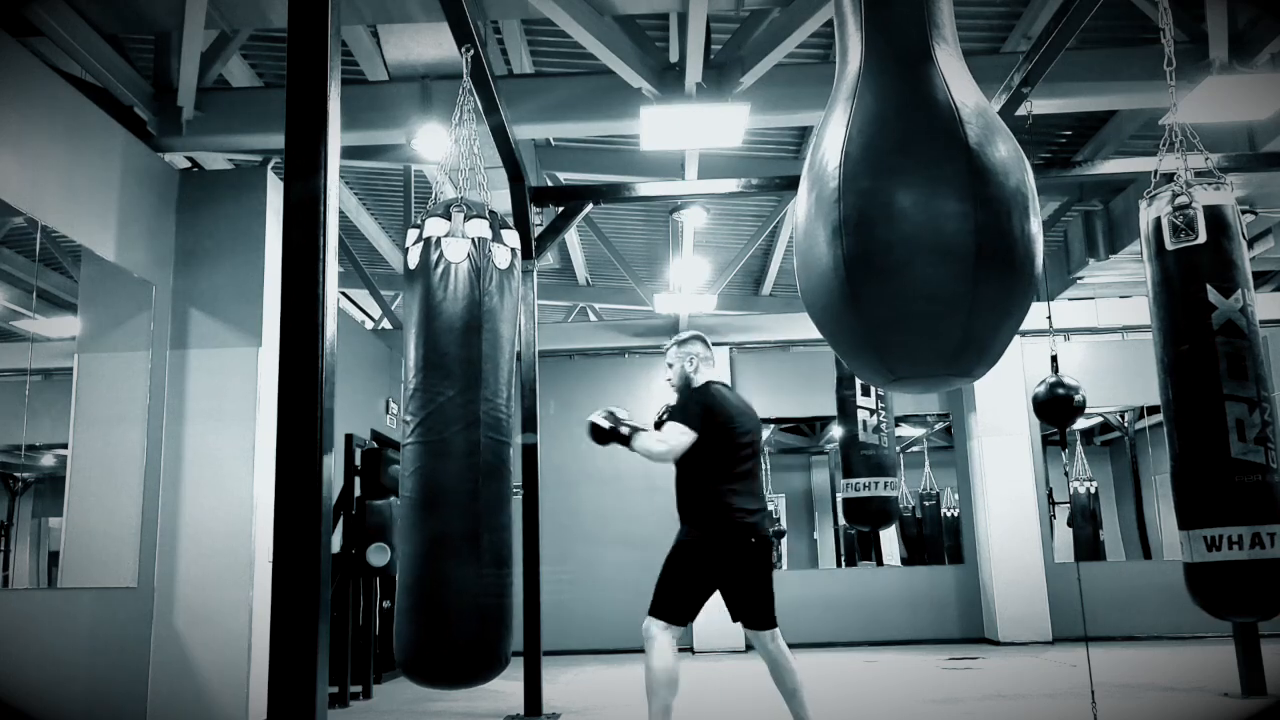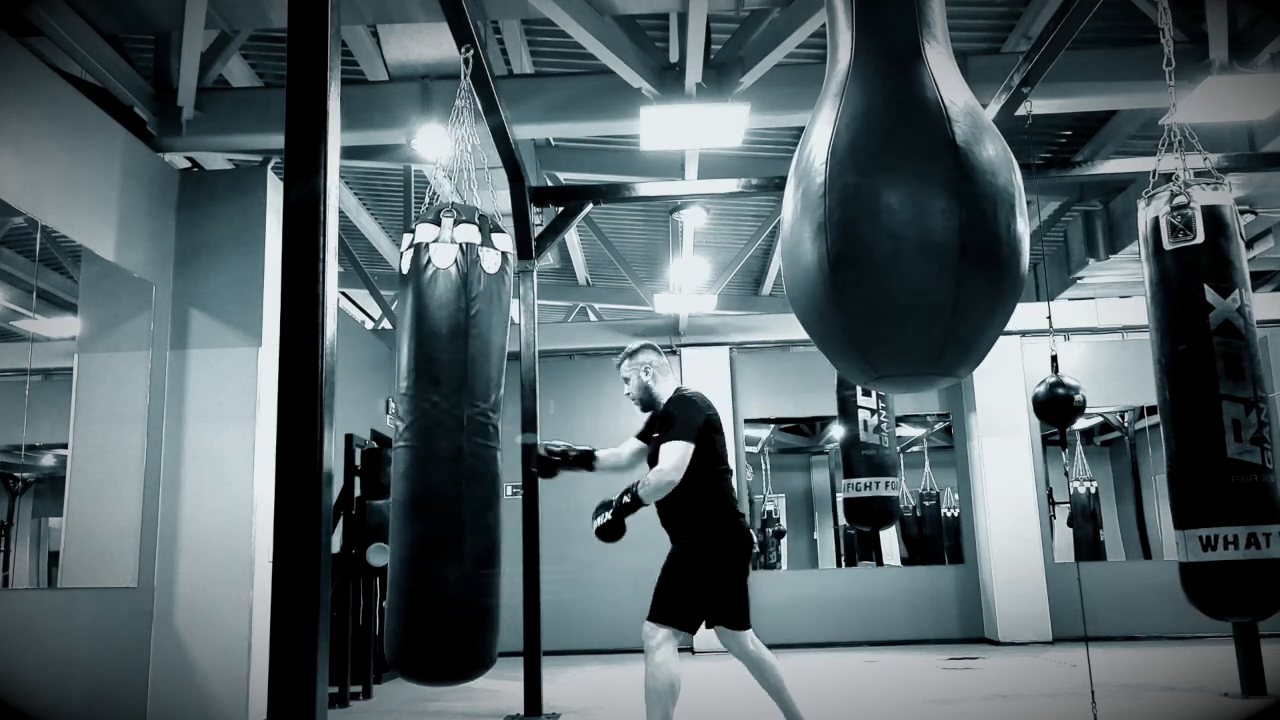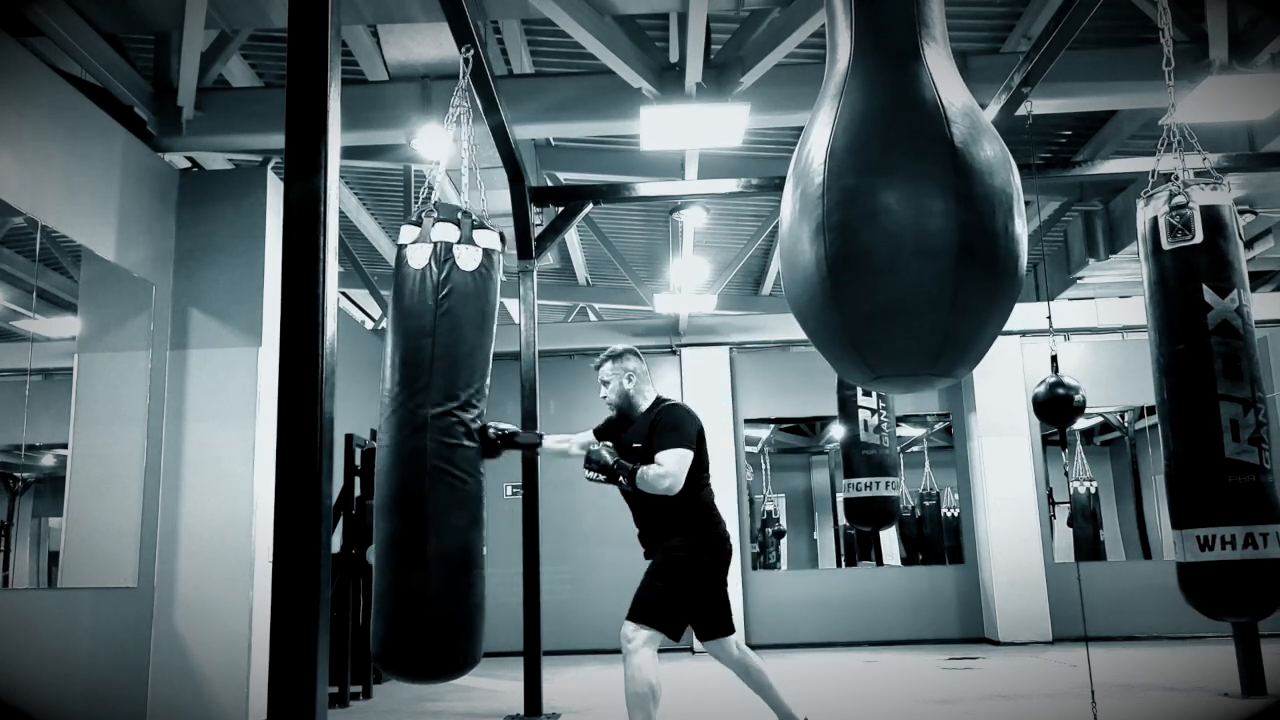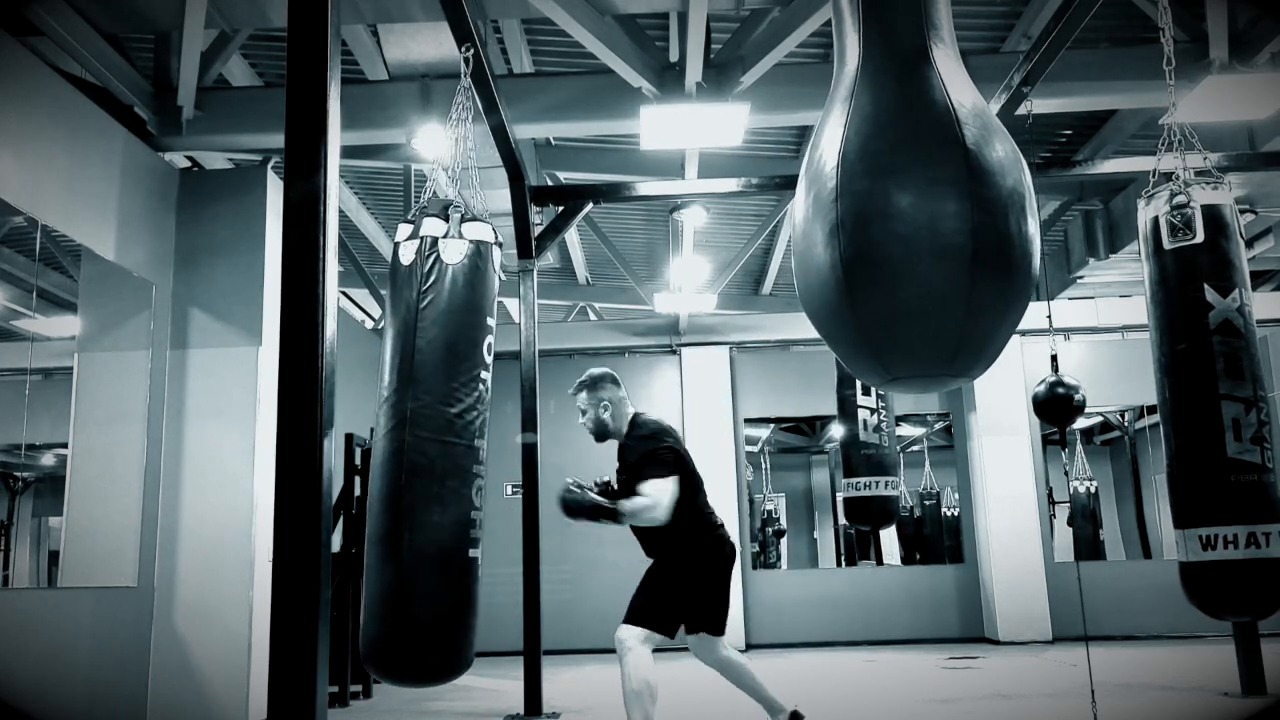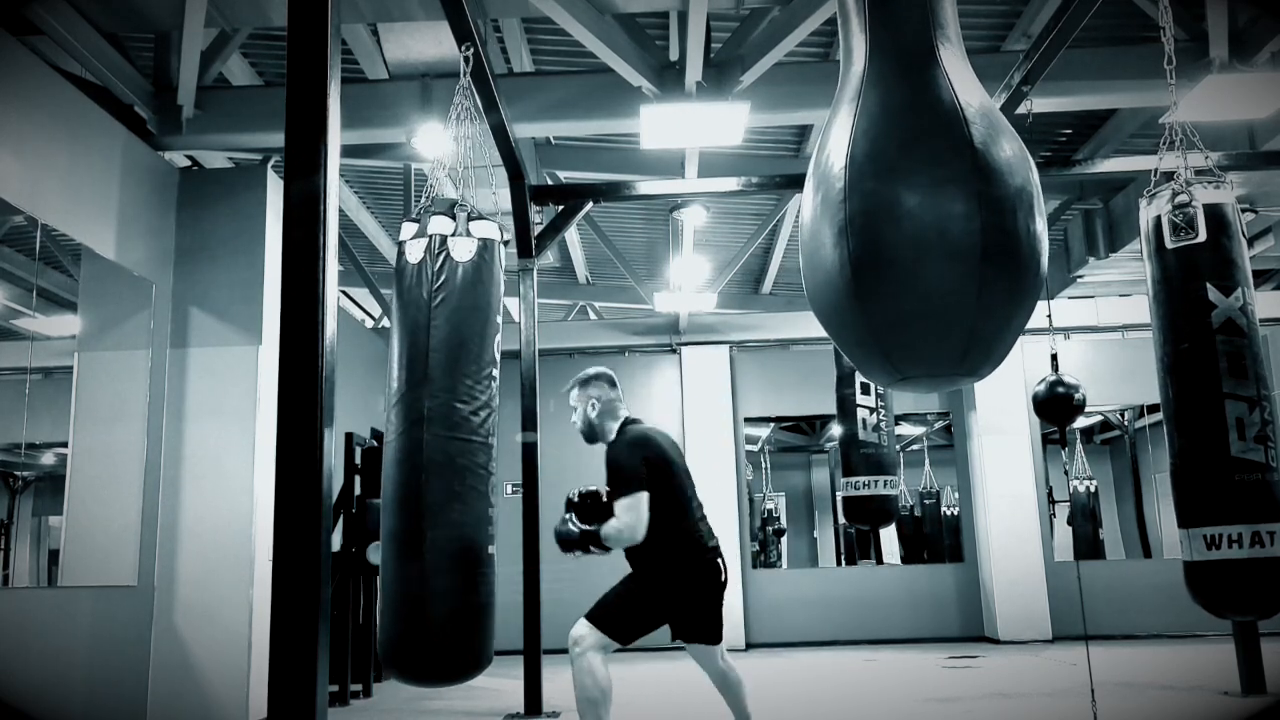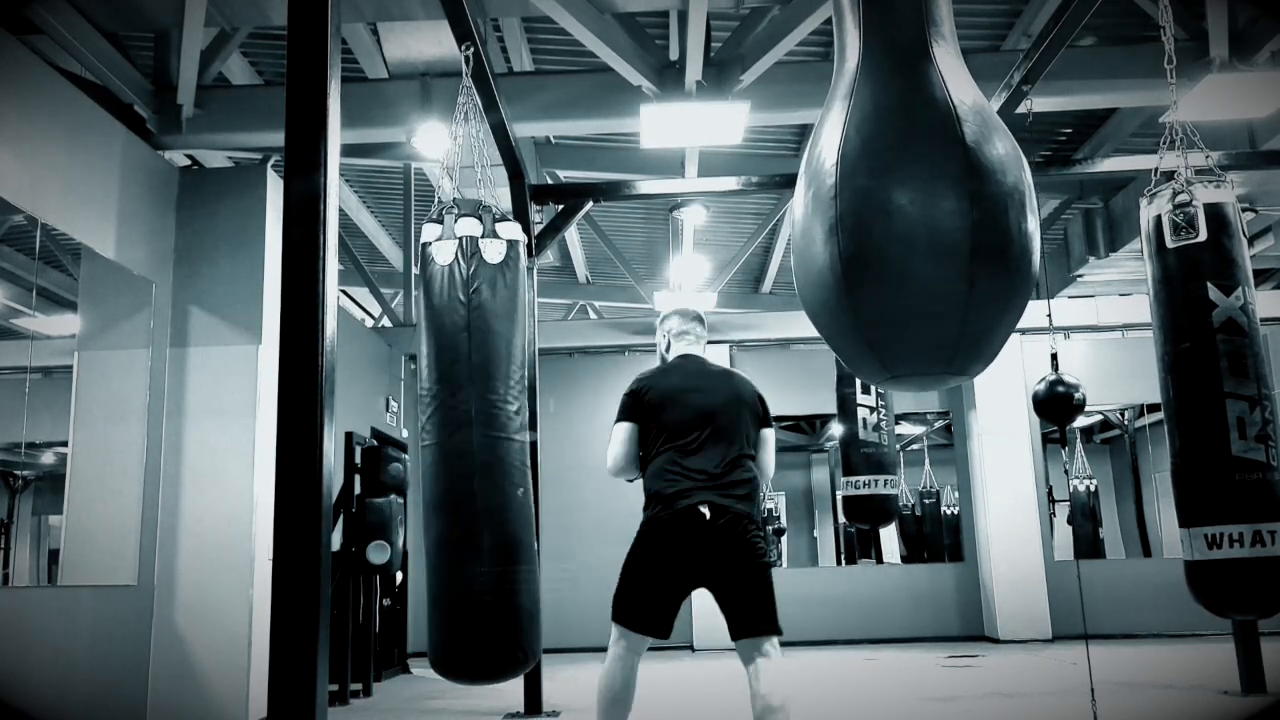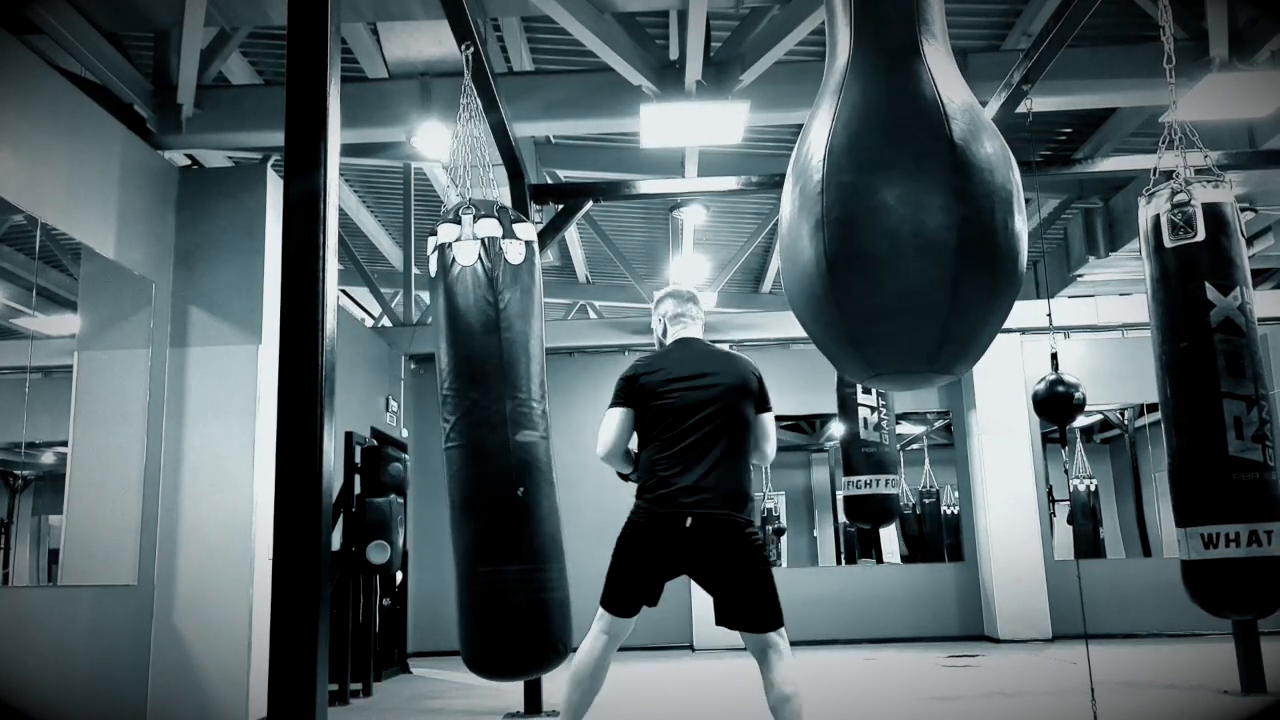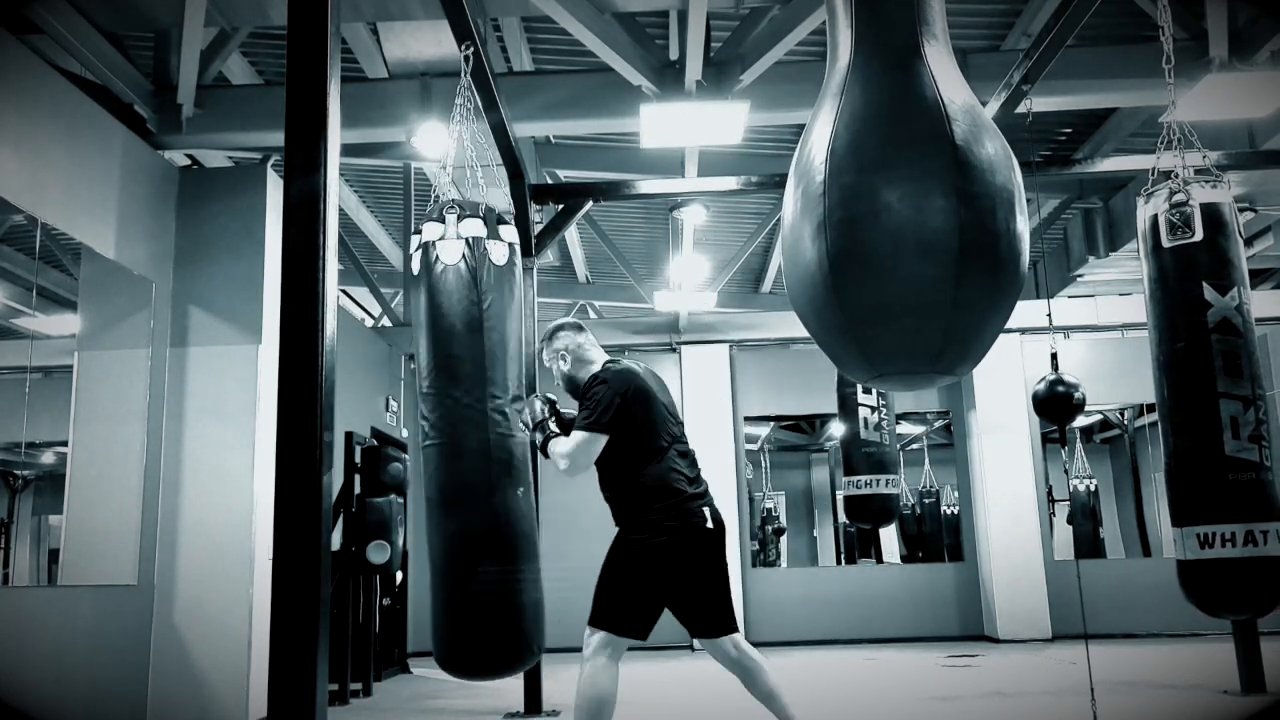
dt=0.5s
person 1, frame 1
left shoulder: (700, 398)
right shoulder: (739, 406)
left elbow: (662, 448)
left wrist: (620, 430)
left hip: (712, 536)
right hip: (752, 534)
left knee: (658, 631)
right knee: (762, 635)
person 1, frame 2
left shoulder: (686, 408)
right shoulder: (664, 415)
left elbow: (667, 475)
right elbow: (626, 457)
left wrist: (621, 504)
right wrist: (575, 457)
left hip: (708, 541)
right hip: (722, 541)
left knee: (658, 636)
right knee: (737, 638)
person 1, frame 3
left shoulder: (673, 416)
right shoulder: (624, 422)
left elbow: (669, 479)
right elbow: (575, 445)
left wrist: (613, 468)
right wrist: (510, 437)
left hip: (691, 545)
right hip: (686, 547)
left knee: (636, 639)
right knee: (724, 645)
person 1, frame 4
left shoulder: (648, 438)
right shoulder: (632, 441)
left elbow: (655, 510)
left wrist: (595, 505)
right wrist: (606, 494)
left hip: (694, 554)
right hip: (695, 554)
left knee: (631, 639)
right knee: (710, 648)
person 1, frame 5
left shoulder: (625, 448)
right shoulder: (648, 438)
left elbow: (633, 530)
left wrist: (584, 536)
left hip: (674, 569)
right hip: (706, 567)
left knee: (584, 642)
right knee: (710, 653)
person 1, frame 6
left shoulder: (646, 386)
right shoulder: (745, 388)
left elbow: (617, 465)
right elbow: (766, 470)
left hip: (669, 526)
right hip: (739, 526)
left knee: (625, 647)
right knee: (762, 658)
person 1, frame 7
left shoulder: (642, 371)
right shoulder: (745, 371)
left elbow: (608, 451)
right elbow: (764, 451)
left hip: (658, 521)
right hip: (729, 523)
left knee: (606, 631)
right knee: (772, 649)
person 1, frame 8
left shoulder: (607, 385)
right shoulder: (633, 373)
left elbow: (571, 462)
left wrist: (543, 431)
right wrist: (558, 422)
left hip: (658, 531)
right hip: (699, 525)
left knee: (601, 648)
right knee: (726, 643)
